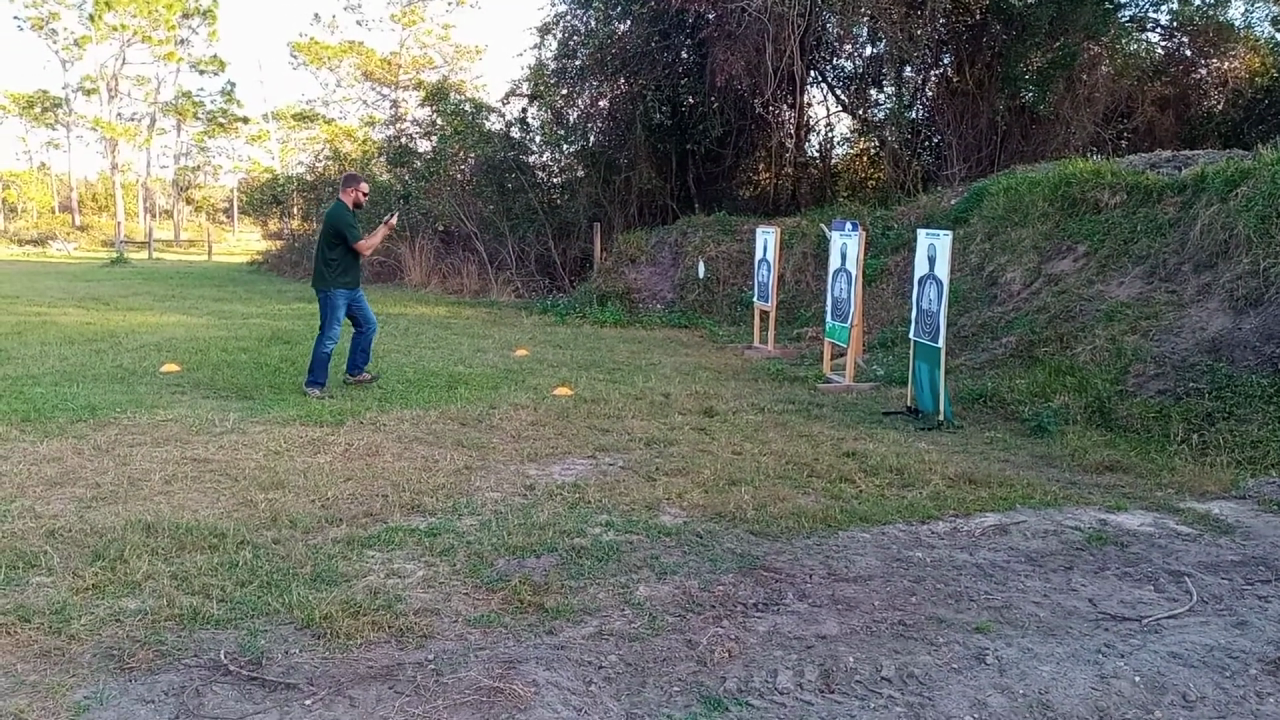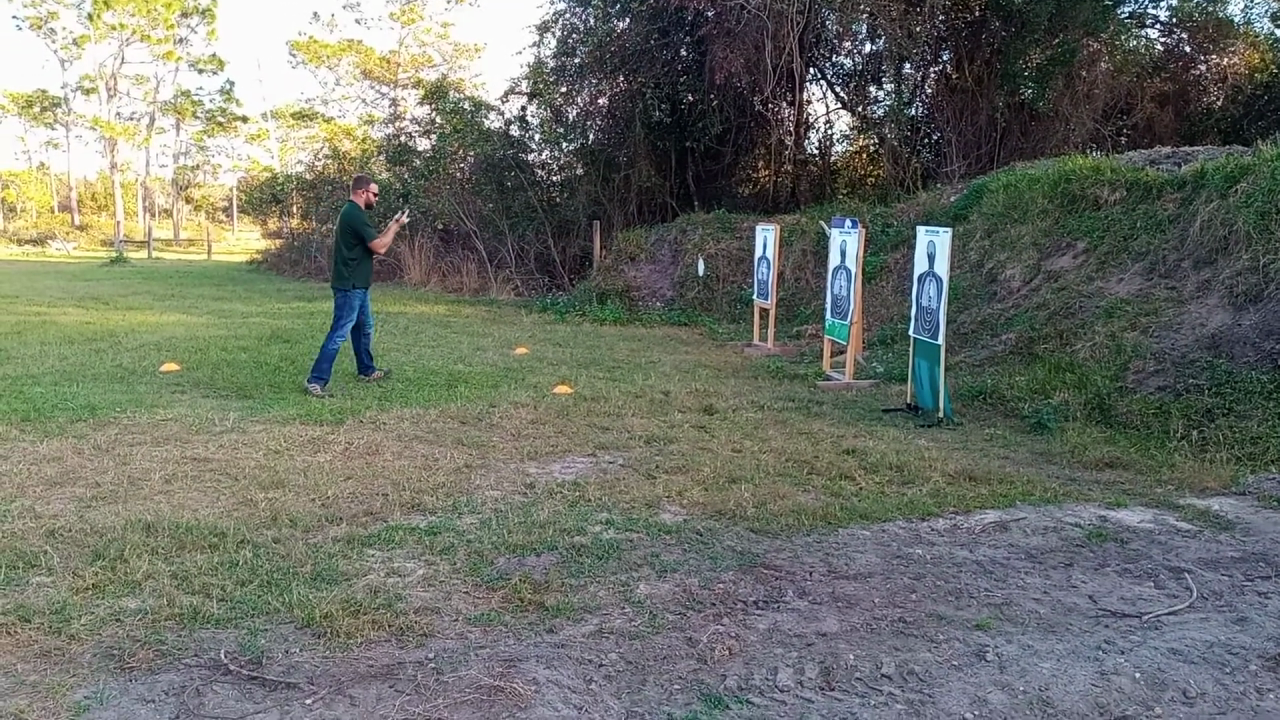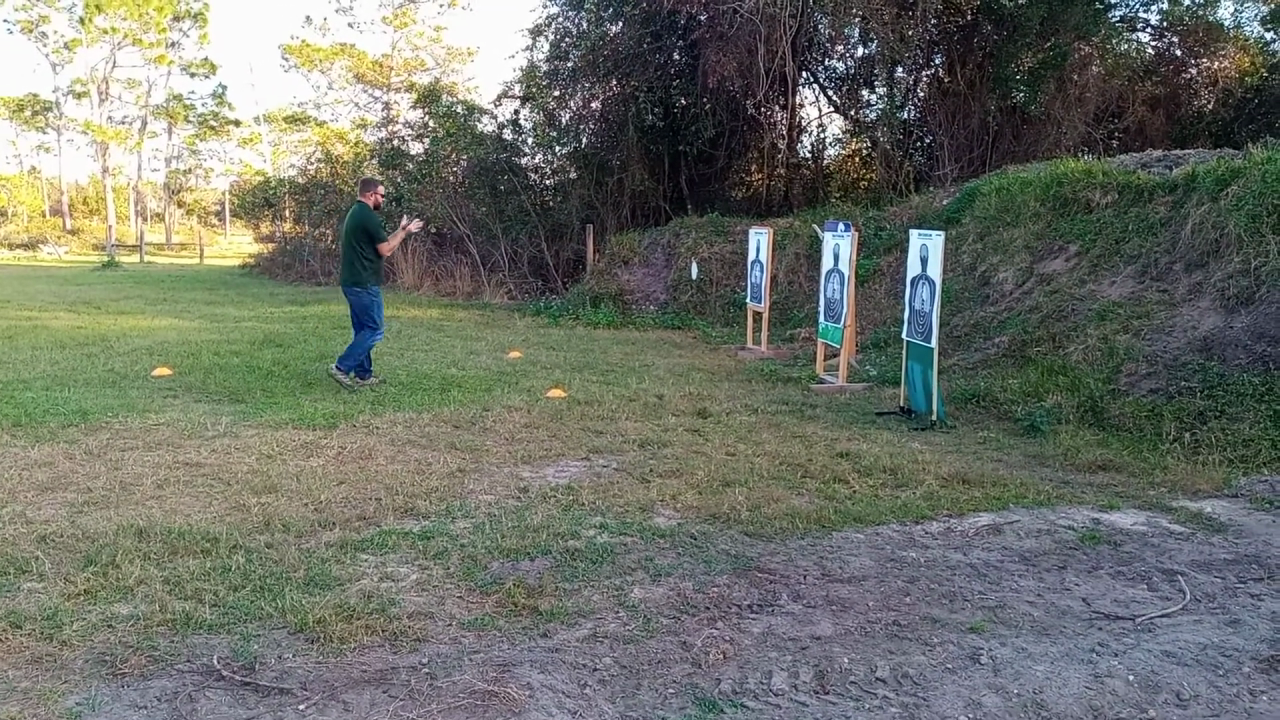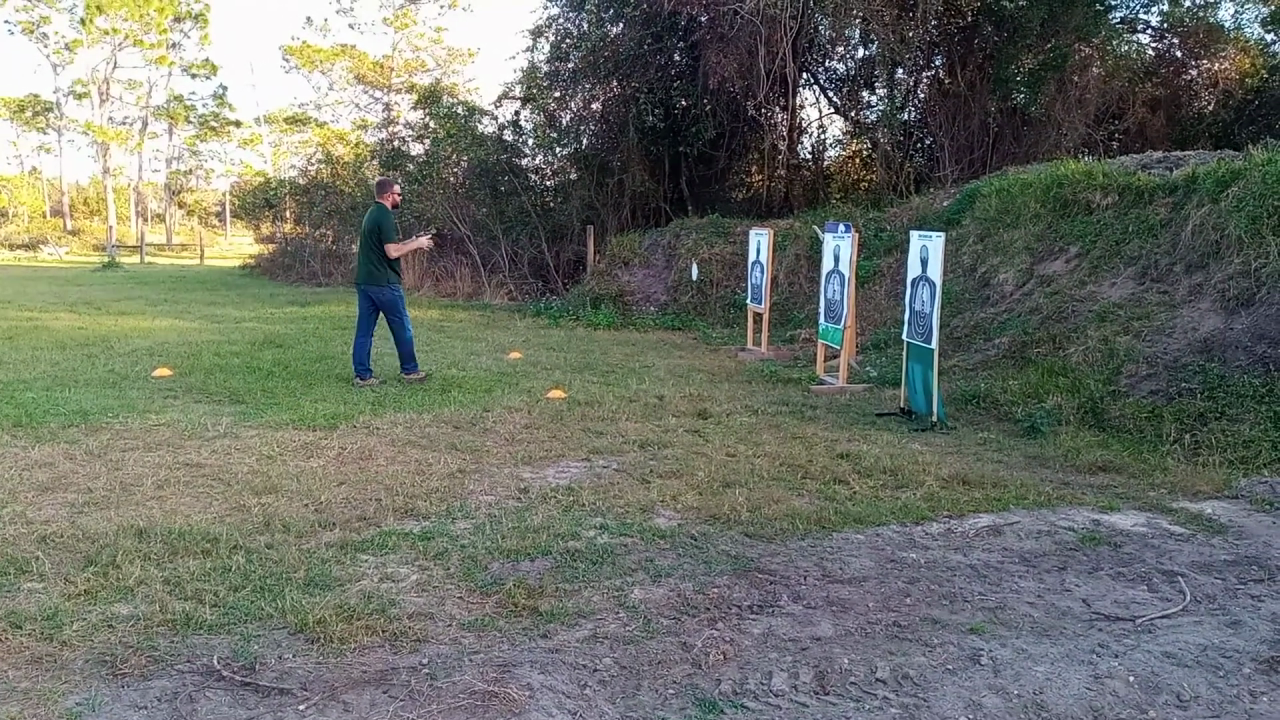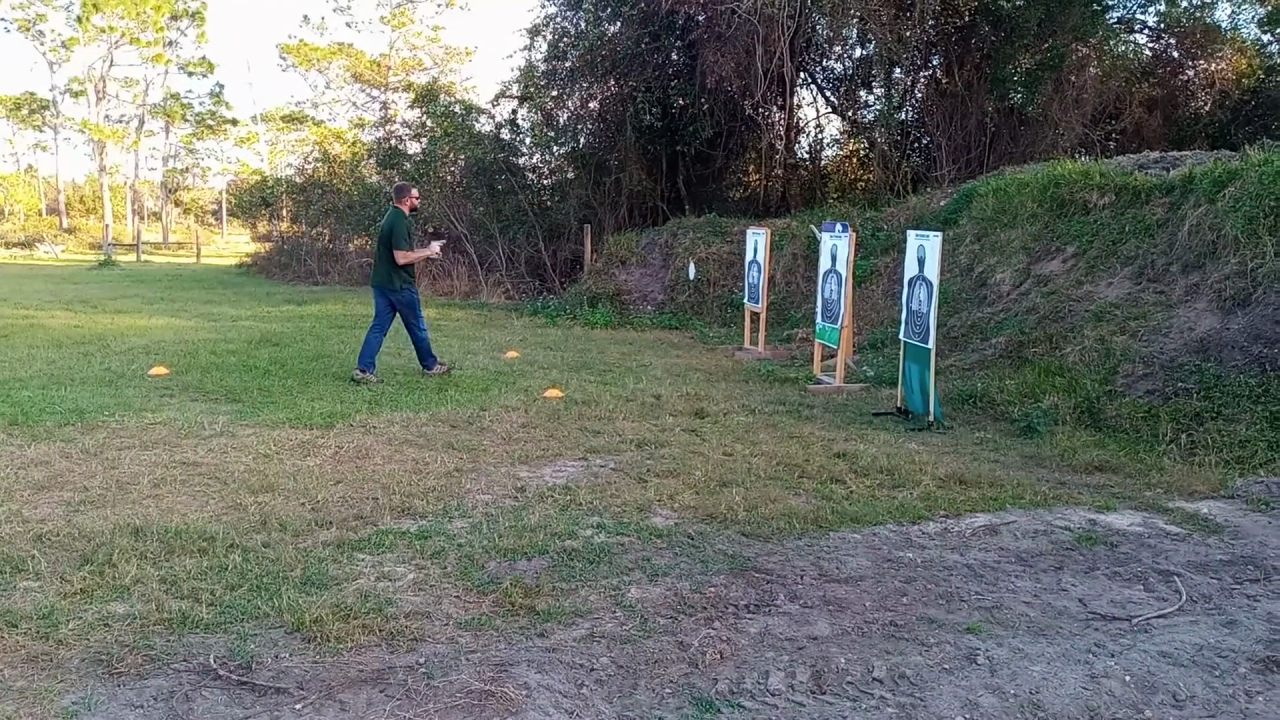
dt=0.2s
person 1, frame 1
left shoulder: (345, 213)
right shoulder: (339, 215)
left elbow: (360, 244)
right elbow: (364, 249)
left wrist: (381, 229)
right wrist: (385, 228)
left hip: (350, 286)
right hip: (334, 287)
left knee: (367, 324)
right knee: (330, 336)
left ankle: (355, 372)
right ankle: (314, 384)
person 1, frame 2
left shoulder: (353, 213)
right shoulder: (355, 215)
left elbow: (372, 242)
right elbow: (379, 247)
left wrist: (391, 226)
right wrist: (397, 226)
left hip: (357, 285)
right hip: (350, 286)
left knee: (364, 328)
right knee: (340, 333)
left ankle: (367, 371)
right ankle: (316, 380)
person 1, frame 3
left shoulder: (356, 213)
right shoulder: (367, 216)
right elbow: (385, 250)
left wrist: (399, 230)
right wrist: (404, 232)
left hip: (351, 281)
right hip: (364, 283)
left knee: (362, 328)
right knee: (374, 329)
left ankle: (362, 374)
right ankle: (342, 368)
person 1, frame 4
left shoulder: (372, 214)
right shoulder: (385, 217)
right elbow: (392, 252)
left wrist: (412, 242)
right wrist: (416, 244)
left hip: (365, 281)
right hip: (384, 282)
left knee: (364, 329)
right knee: (402, 326)
left ankle: (362, 375)
right ankle: (409, 370)
person 1, frame 5
left shoulder: (391, 217)
right shoulder: (399, 222)
right elbow: (401, 258)
left wrist: (426, 251)
right wrist: (427, 253)
left hip: (381, 283)
right hip: (400, 285)
left knee: (379, 326)
right knee: (417, 326)
left ankle: (363, 369)
right ankle: (430, 366)
